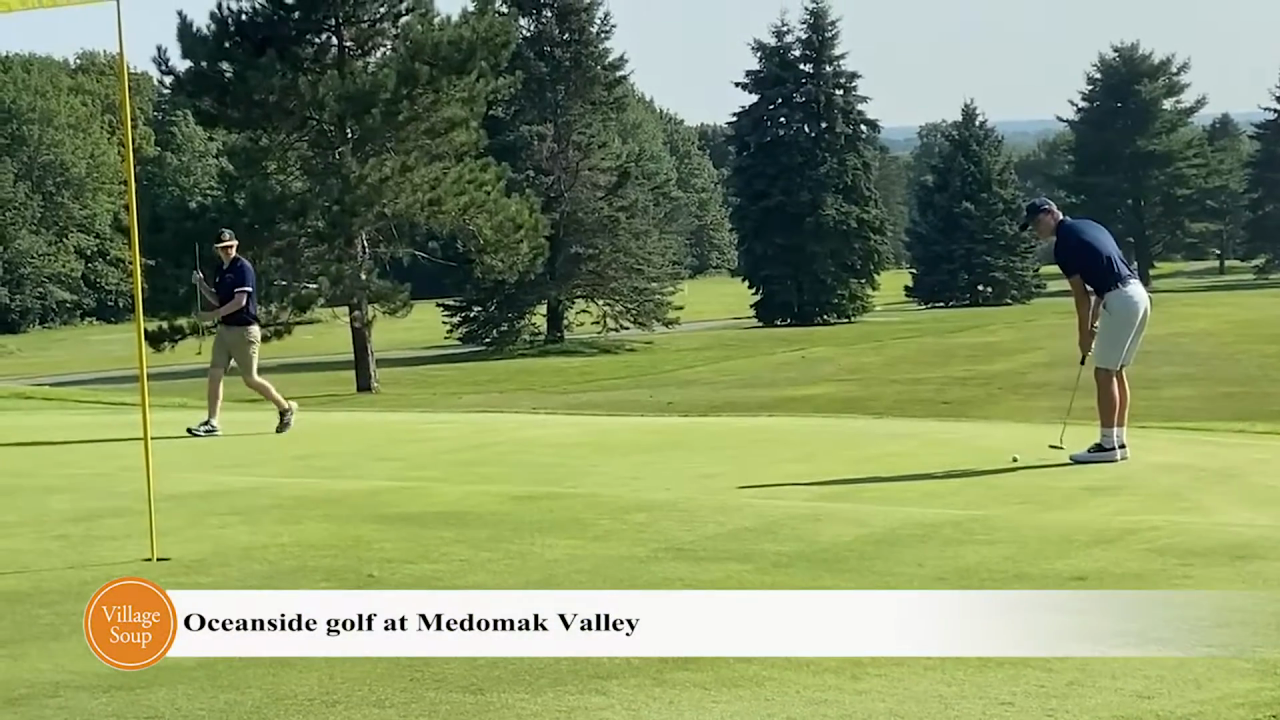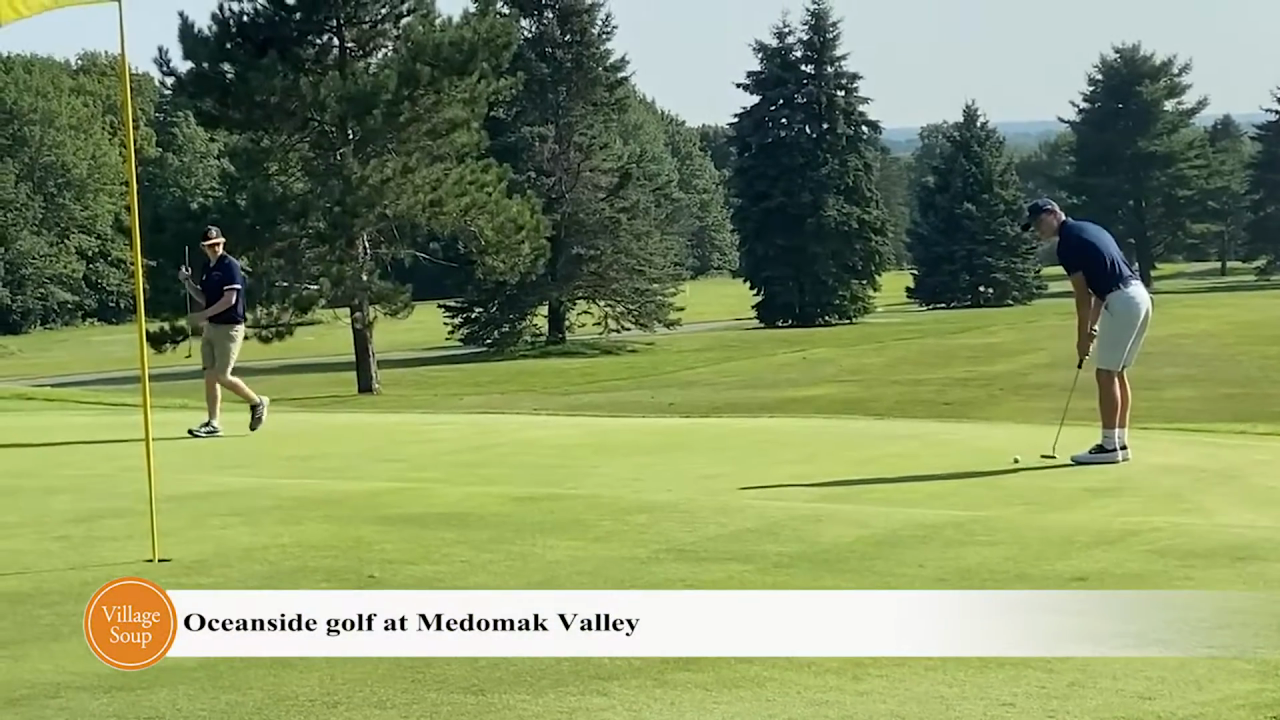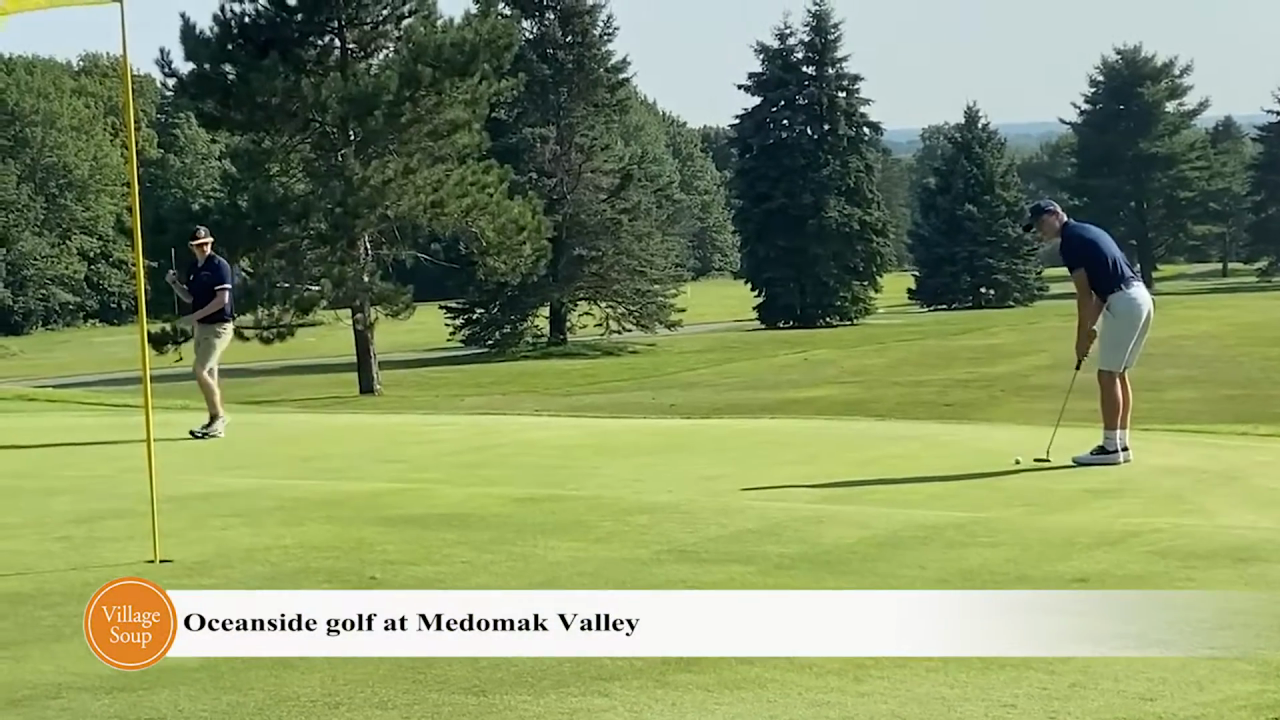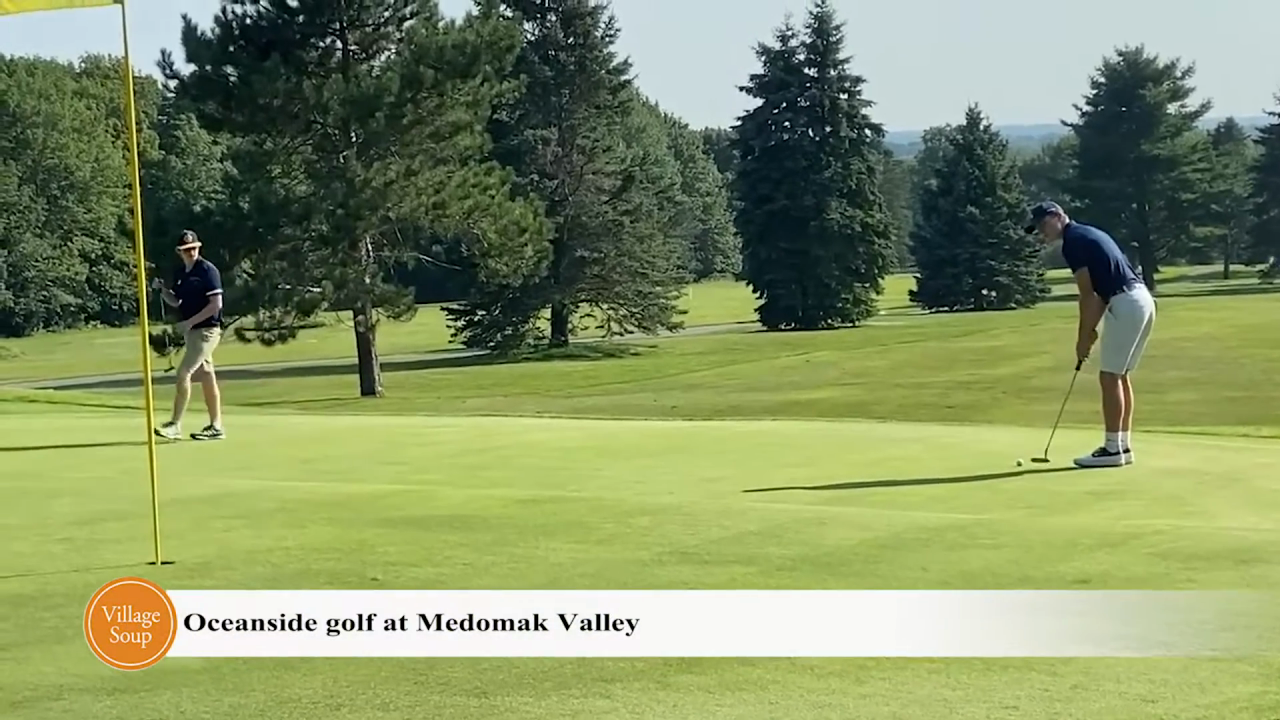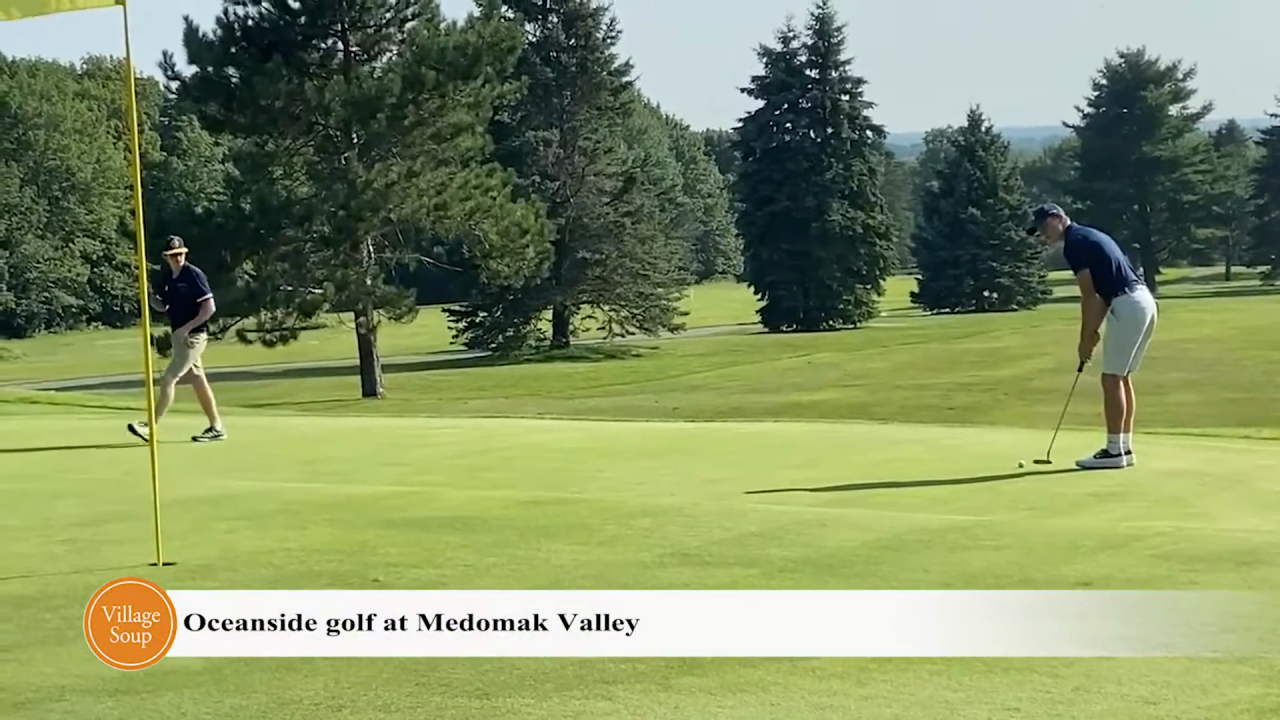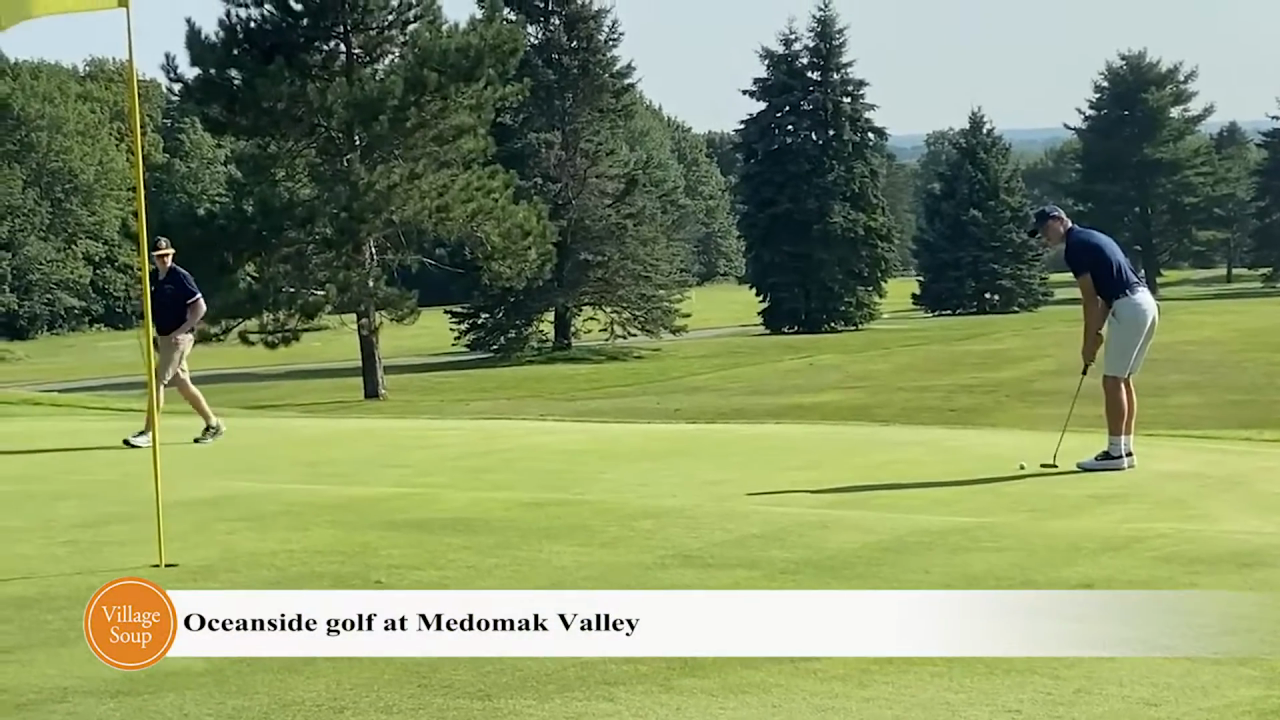
dt=0.1s
person 1, frame 1
left shoulder: (1064, 243)
right shoulder: (1087, 226)
left elbow: (1081, 295)
left wrist: (1084, 334)
right wrist: (1094, 322)
left hip: (1121, 301)
right hip: (1136, 295)
left knee: (1104, 372)
right knee: (1116, 371)
left ankle: (1108, 445)
right ankle: (1118, 441)
person 1, frame 2
left shoulder: (1067, 243)
right shoulder: (1087, 229)
left elbow: (1083, 294)
left wrist: (1082, 336)
right wrist: (1092, 325)
left hip: (1122, 302)
right hip: (1138, 296)
left knee: (1106, 374)
right knee: (1117, 372)
left ankle: (1109, 446)
right ankle: (1119, 443)
person 1, frame 3
left shoulder: (1070, 241)
right shoulder: (1087, 231)
left elbow: (1084, 293)
left wrist: (1081, 336)
right wrist: (1091, 329)
left hip: (1124, 303)
right hip: (1139, 298)
left knee: (1108, 375)
right knee: (1118, 374)
left ankle: (1111, 447)
right ankle: (1121, 444)
person 1, frame 4
left shoulder: (1073, 242)
right shoulder: (1088, 234)
left elbow: (1087, 294)
left wrist: (1082, 337)
right wrist: (1092, 330)
left hip: (1126, 305)
right hip: (1141, 300)
left knee: (1110, 377)
right knee: (1120, 375)
left ankle: (1112, 449)
right ankle: (1123, 446)
person 1, frame 5
left shoulder: (1074, 243)
right shoulder: (1090, 236)
left elbow: (1089, 295)
left wrist: (1085, 339)
right wrist: (1094, 331)
left hip: (1128, 306)
right hip: (1143, 302)
left knee: (1112, 378)
right knee: (1122, 377)
left ankle: (1114, 451)
right ankle: (1124, 448)
person 1, frame 6
left shoulder: (1075, 246)
right shoulder: (1091, 238)
left elbow: (1090, 298)
left wrist: (1088, 342)
right wrist: (1097, 333)
left hip: (1129, 308)
right hip: (1144, 304)
left knee: (1113, 380)
right knee: (1123, 379)
left ankle: (1115, 452)
right ankle: (1125, 449)
person 2, frame 1
left shoulder: (243, 267)
right shoulder: (220, 269)
left elbow: (240, 302)
left wrist: (211, 316)
right wrist: (201, 285)
left hip: (244, 330)
right hip: (224, 329)
left knee: (250, 378)
right knee: (214, 374)
left ankle: (286, 408)
right ankle: (211, 422)
person 2, frame 2
left shoulder: (230, 265)
right shoulder: (206, 267)
left elbow: (229, 299)
right elbow: (203, 298)
left wrist: (202, 315)
right wrist: (187, 282)
left hip: (230, 328)
right hip: (211, 328)
left knee: (222, 376)
right knee: (209, 376)
left ankle: (257, 402)
right ankle: (213, 423)
person 2, frame 3
left shoulder: (219, 265)
right shoulder: (193, 267)
left elbow: (223, 299)
right elbow: (189, 298)
left wrist: (195, 316)
right wrist: (174, 283)
left hip: (218, 327)
right hip: (201, 328)
left knee: (200, 372)
right knee: (209, 375)
left ankle: (217, 417)
right ankle: (213, 422)
person 2, frame 4
left shoulder: (208, 270)
right shoulder: (180, 272)
left elbow: (216, 304)
right elbow: (175, 302)
left wrist: (189, 322)
right wrist: (161, 289)
left hip: (206, 332)
right hip: (191, 332)
left knee: (182, 374)
right knee: (206, 379)
left ankle: (175, 424)
right ankle: (215, 426)
person 2, frame 5
left shoulder: (194, 275)
right shoulder: (166, 277)
left elbow: (210, 307)
right elbow: (163, 306)
left wrist: (186, 328)
right wrist: (149, 297)
left hip: (193, 337)
right hip: (180, 337)
left knee: (168, 379)
right knee: (198, 383)
left ankle: (149, 427)
right ankle: (216, 428)
person 2, frame 6
left shoulder: (181, 277)
right shoulder: (153, 277)
left elbow: (200, 308)
left wrist: (180, 331)
left hip: (177, 339)
right hip: (163, 338)
left knee: (157, 384)
right knee: (183, 386)
left ankle: (147, 434)
right ankle: (213, 424)
